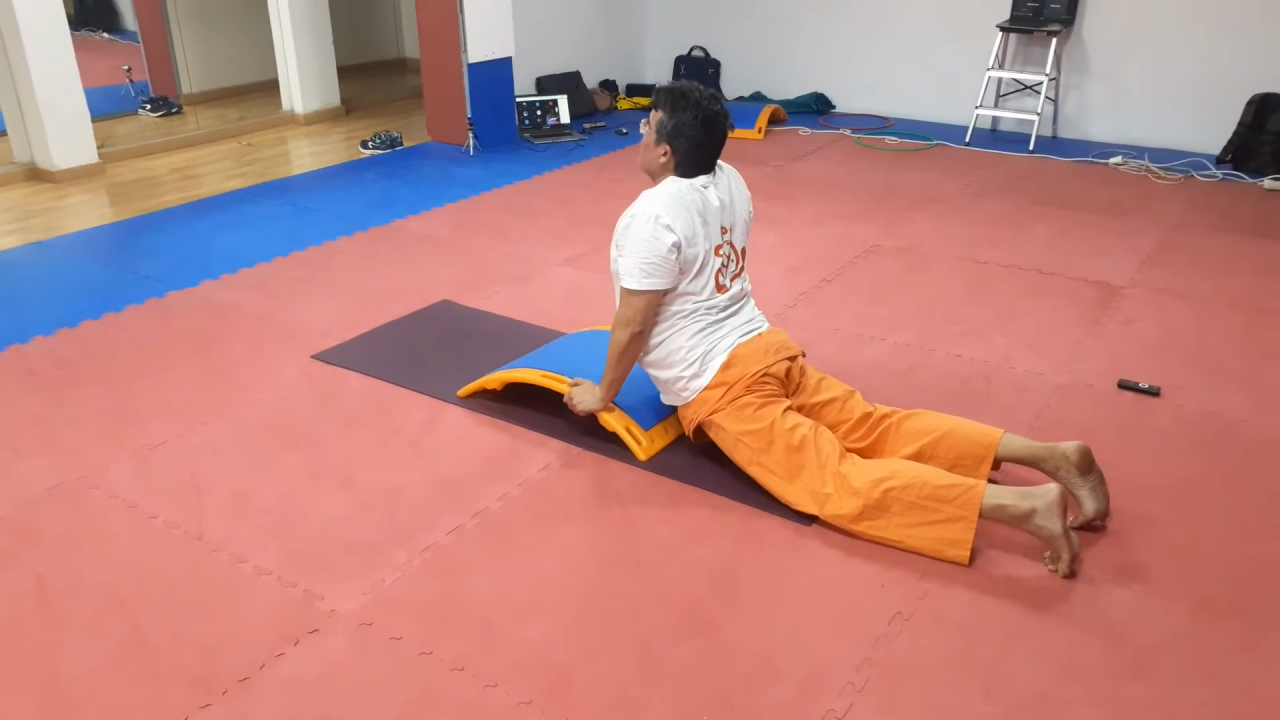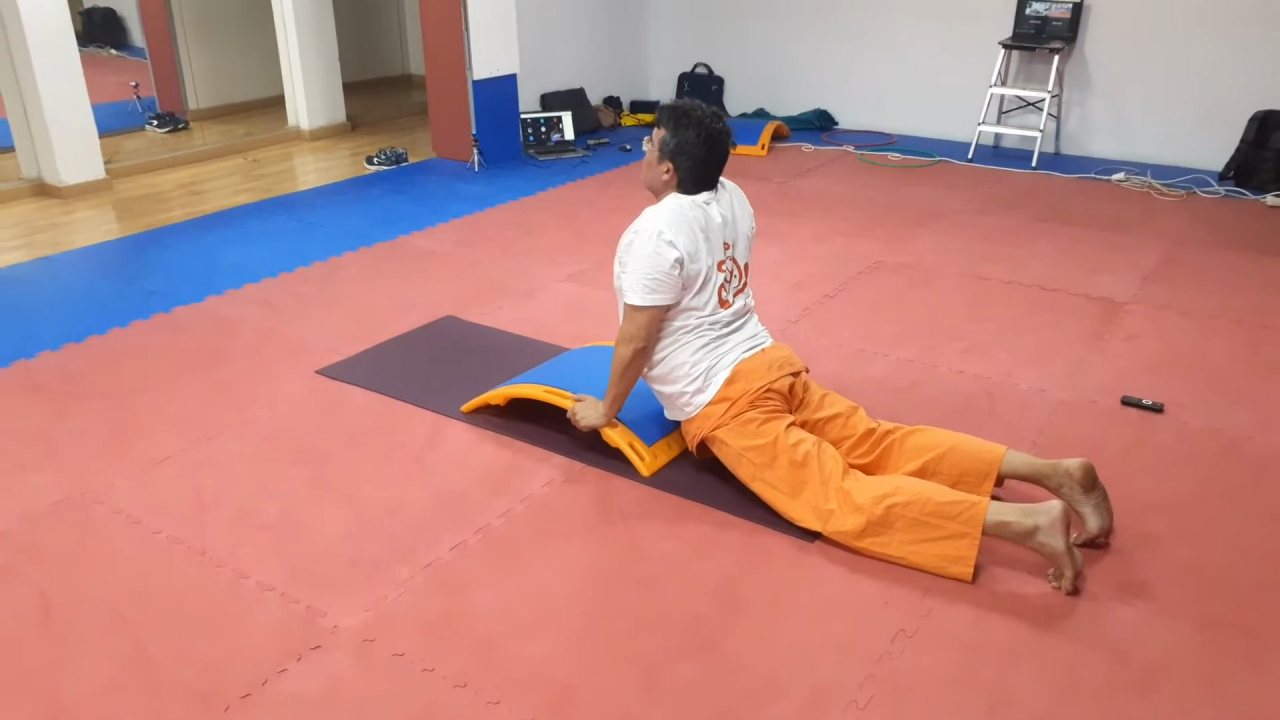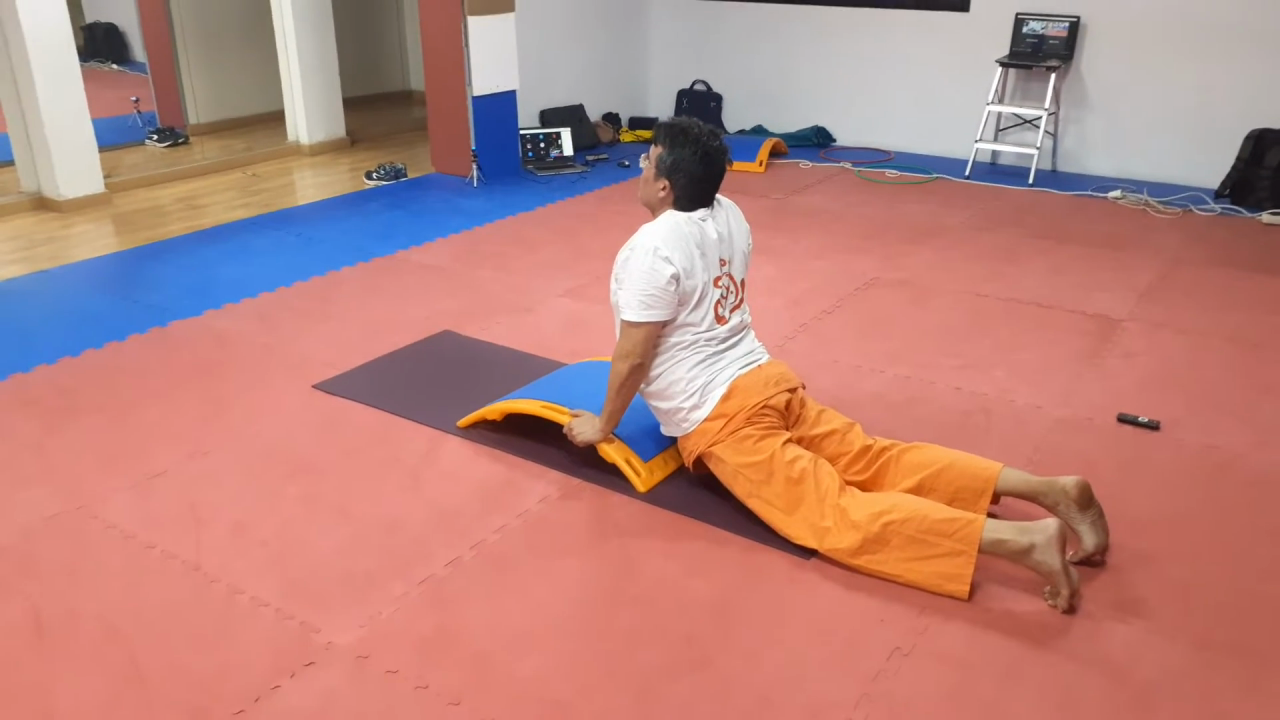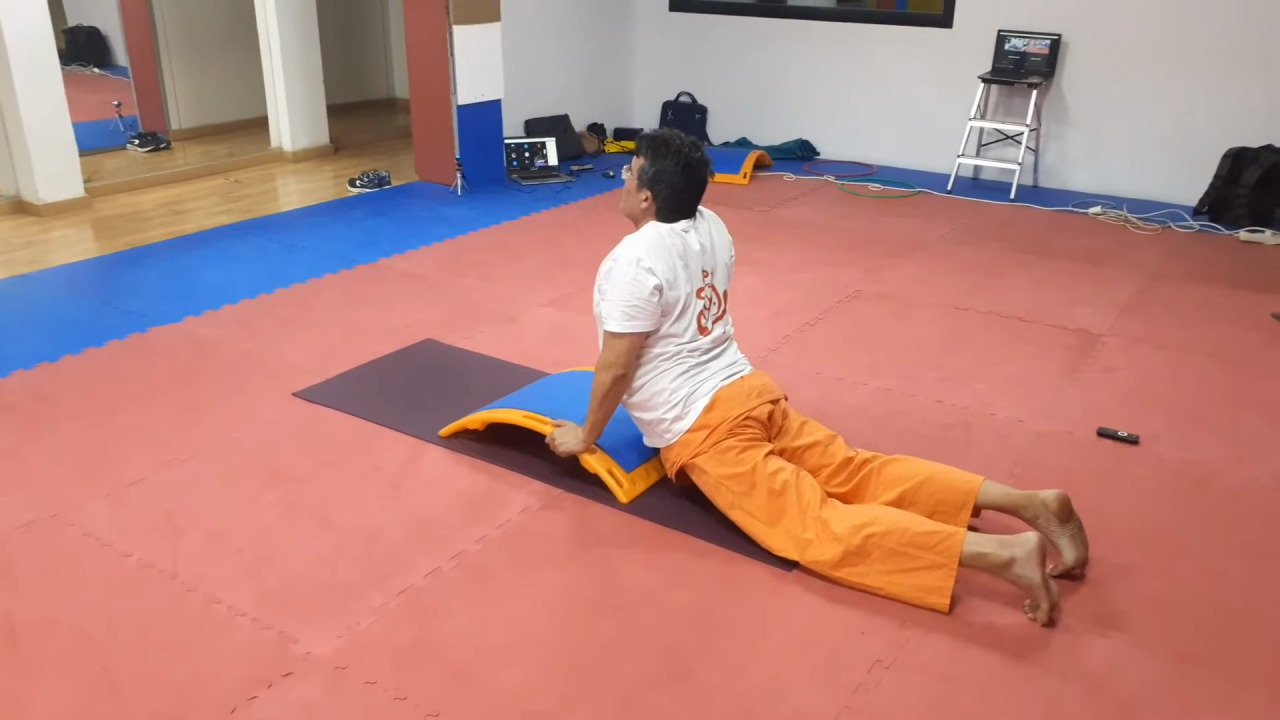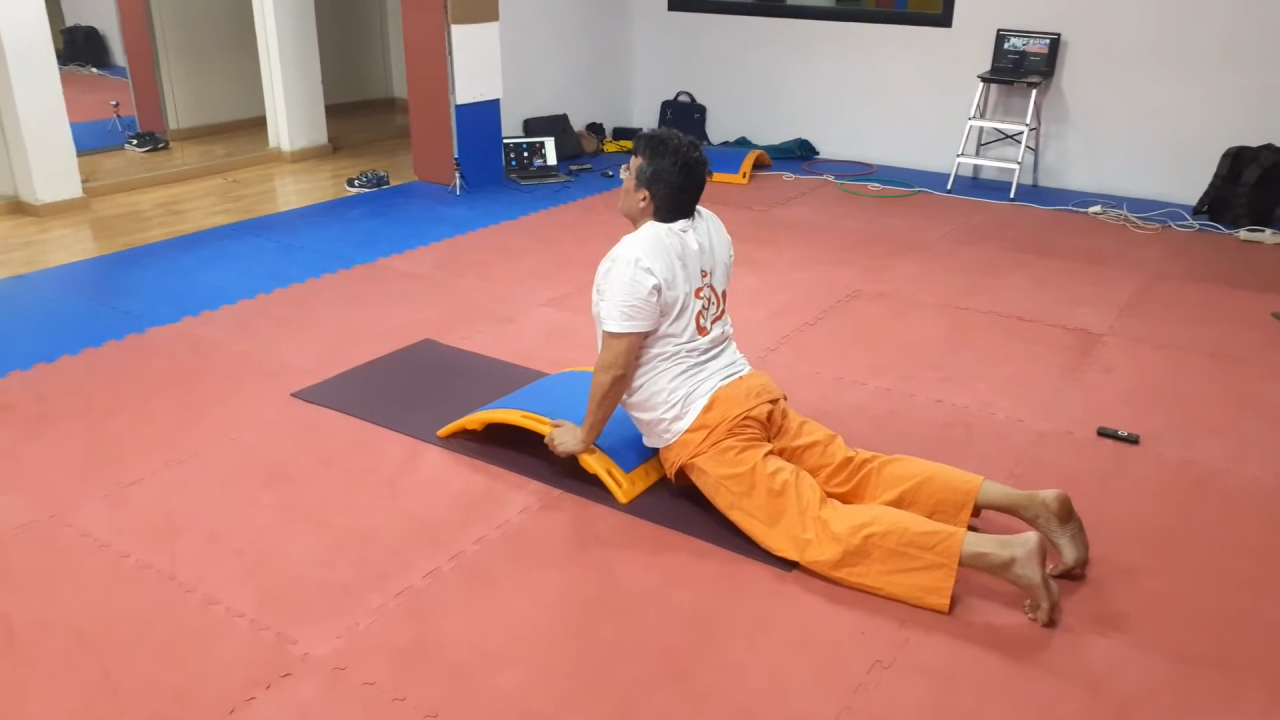
dt=0.3s
person 1, frame 1
left shoulder: (650, 217)
right shoulder: (728, 182)
left elbow: (632, 324)
left wrist: (603, 393)
left hip: (721, 386)
right hip: (765, 348)
left knee: (837, 484)
right knee: (878, 429)
left ankle: (1025, 505)
right ankle: (1051, 455)
person 1, frame 2
left shoulder: (653, 234)
right shoulder: (730, 198)
left elbow: (635, 340)
left wrist: (606, 409)
left hip: (724, 401)
right hip: (768, 364)
left knee: (839, 498)
right knee: (882, 446)
left ankle: (1028, 522)
right ankle: (1054, 472)
person 1, frame 3
left shoulder: (649, 250)
right shoulder: (727, 215)
left elbow: (632, 356)
left wrist: (603, 425)
left hip: (721, 418)
right hip: (764, 380)
left knee: (837, 517)
right knee: (878, 462)
left ankle: (1024, 540)
right ankle: (1051, 489)
person 1, frame 4
left shoulder: (632, 261)
right shoulder: (710, 226)
left elbow: (615, 366)
left wrist: (586, 435)
left hip: (703, 429)
right hip: (747, 391)
left knee: (818, 528)
right knee: (859, 474)
left ankle: (1004, 553)
right ankle: (1031, 502)
person 1, frame 5
left shoulder: (631, 261)
right shoulder: (708, 226)
left elbow: (614, 367)
left wrist: (584, 435)
left hip: (702, 429)
right hip: (745, 391)
left knee: (817, 528)
right knee: (860, 475)
left ankle: (1005, 553)
right ankle: (1031, 502)
